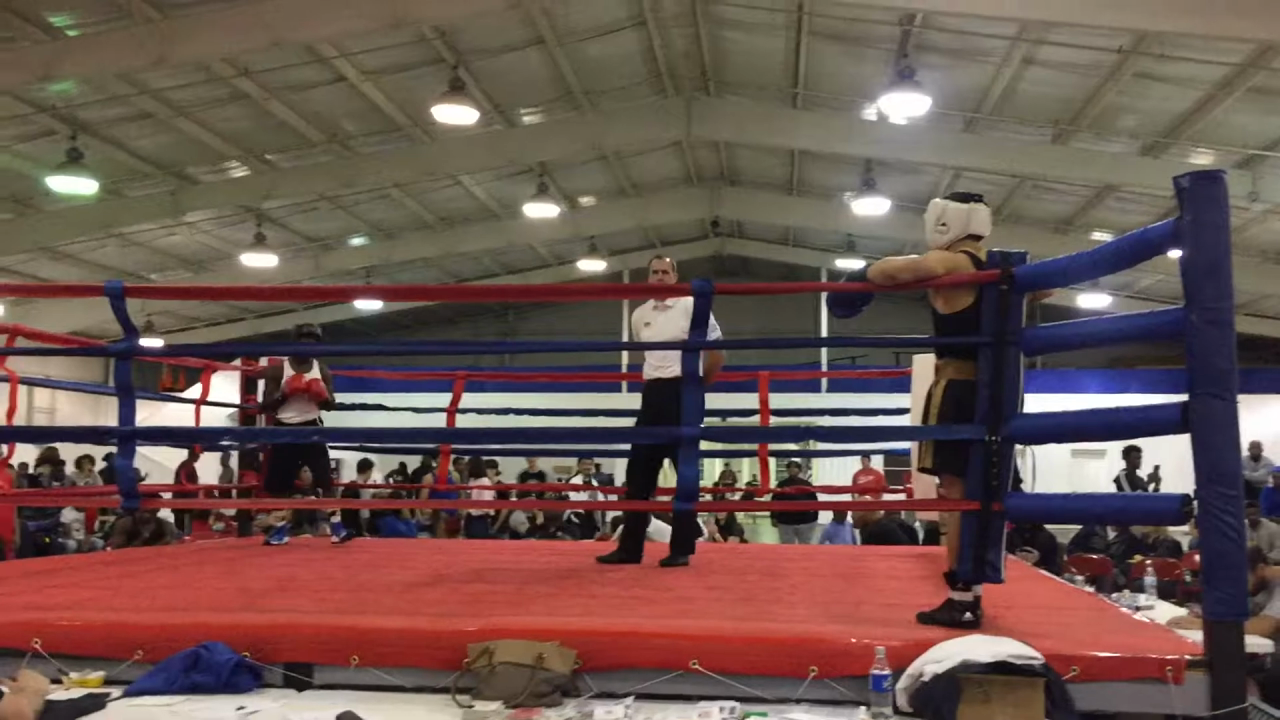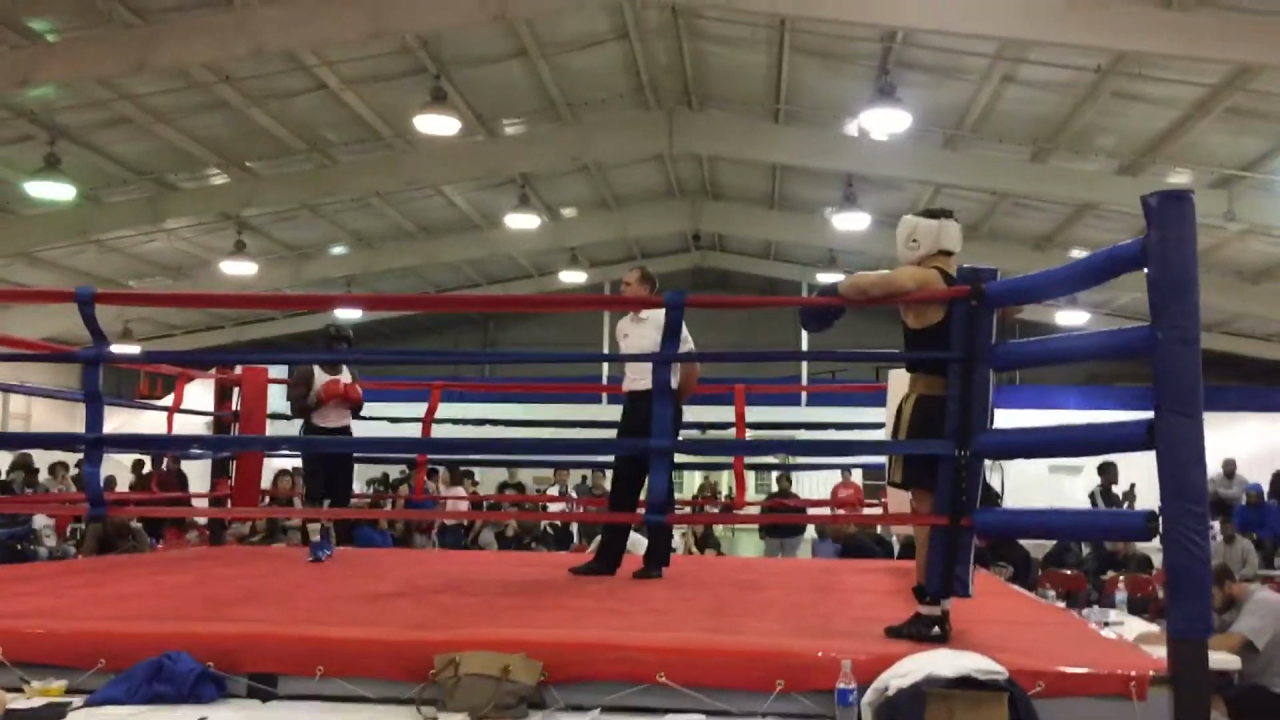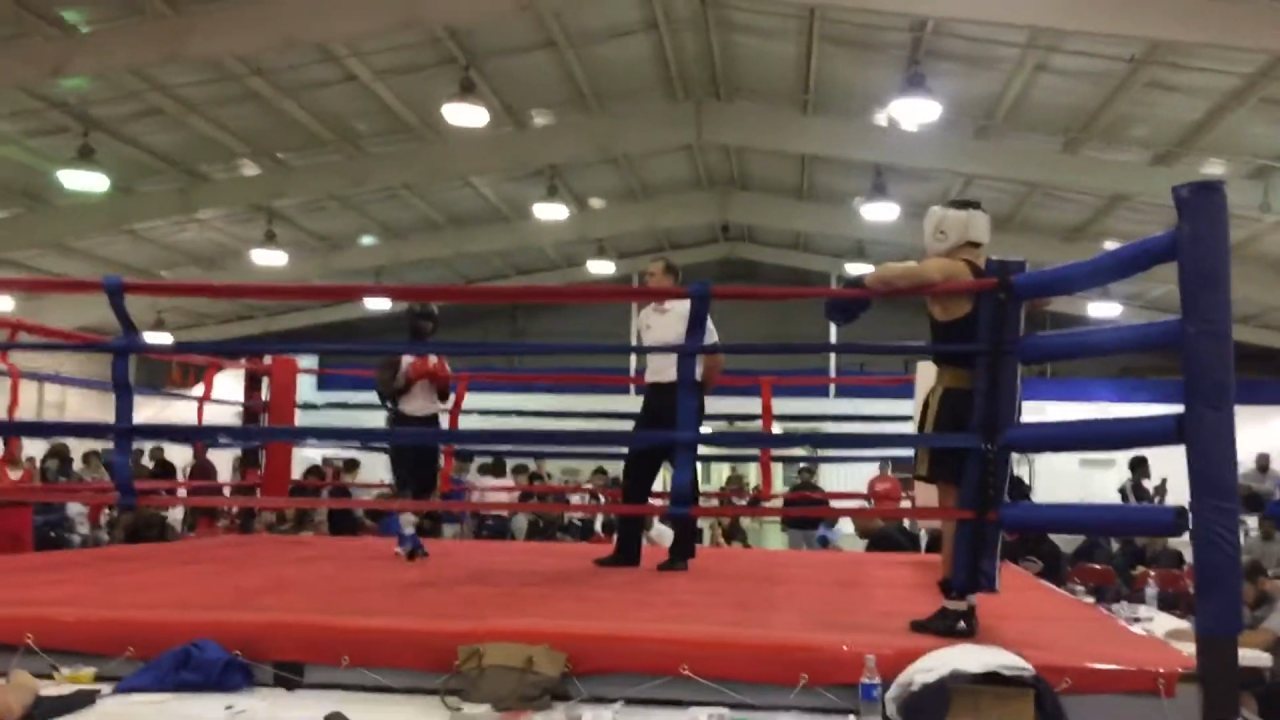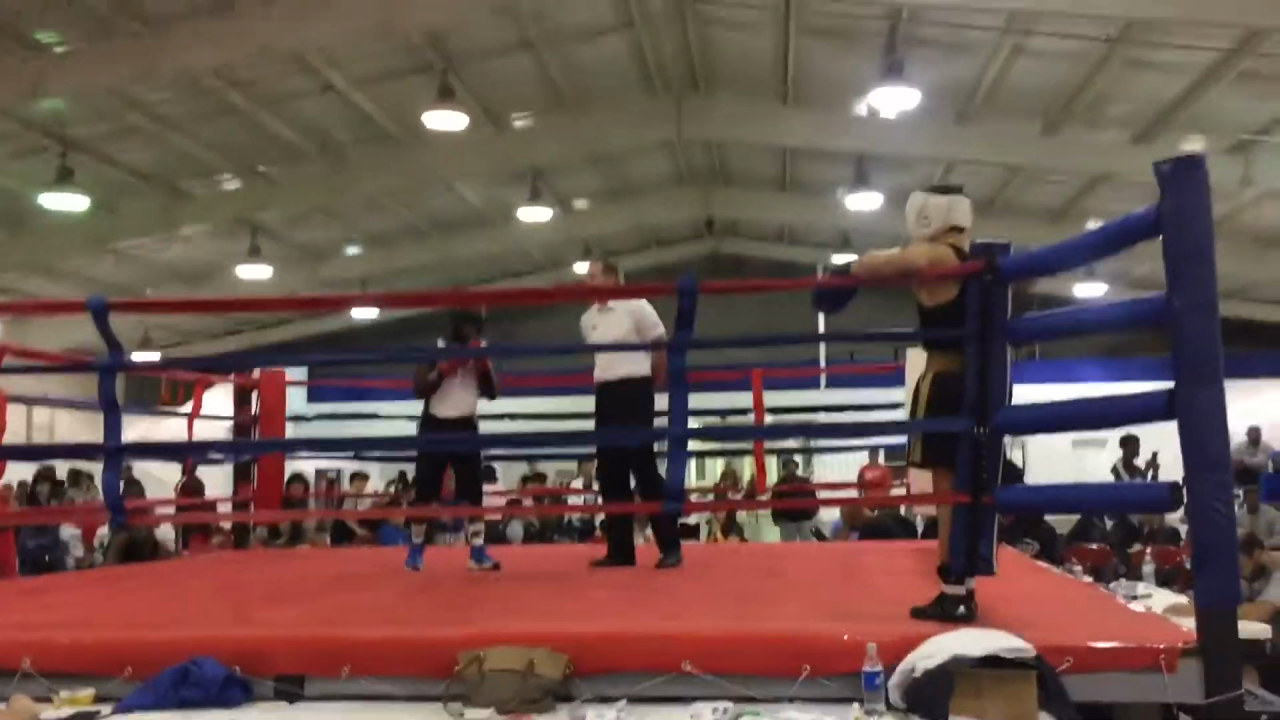
dt=1s
person 1, frame 1
left shoulder: (948, 265)
left elbow: (880, 272)
right elbow: (1039, 287)
left wrist: (859, 281)
left hip: (958, 391)
left knee: (956, 489)
left ankle: (962, 599)
right ankle: (970, 593)
person 1, frame 2
left shoulder: (920, 280)
left elbow: (860, 285)
left wrist: (830, 294)
left hip: (927, 404)
left knee: (926, 504)
right knee: (944, 506)
left ankle: (929, 613)
right ankle: (938, 607)
person 1, frame 3
left shoulder: (945, 273)
left elbow: (884, 278)
left wrist: (857, 289)
left hip: (953, 398)
left knee: (951, 500)
left ankle: (953, 609)
right ankle: (962, 603)
person 1, frame 4
left shoulder: (930, 258)
left elbow: (866, 266)
left wrist: (842, 275)
left hip: (945, 383)
left knee: (947, 487)
left ankle: (953, 594)
right ankle: (964, 588)
person 2, frame 1
left shoulder: (692, 307)
right shoulder: (640, 315)
left elbow: (716, 352)
left wrist: (697, 384)
right wrist: (654, 377)
left hip: (683, 393)
right hip: (653, 393)
right knee: (639, 468)
left ankle: (682, 548)
right ankle: (630, 546)
person 2, frame 2
left shoulder: (666, 319)
right shoulder: (622, 326)
left elbow: (691, 366)
left wrist: (674, 400)
right wrist: (632, 393)
right hip: (633, 405)
right knee: (623, 481)
left ankle: (655, 561)
right ankle: (607, 558)
person 2, frame 3
left shoulder: (690, 310)
right shoulder: (644, 317)
left elbow: (714, 357)
left wrist: (696, 391)
right wrist: (655, 385)
left hip: (682, 397)
right hip: (654, 397)
right knee: (636, 471)
left ankle: (681, 553)
right ankle: (627, 549)
person 2, frame 4
left shoulder: (635, 306)
right shoulder: (587, 319)
left elbow: (661, 349)
left wrist: (652, 384)
right wrist: (604, 380)
left hip: (633, 389)
right hip: (605, 393)
left knee: (642, 464)
right knee: (609, 470)
left ankle: (670, 546)
right ankle: (620, 549)
person 3, frame 1
left shoulder: (322, 369)
right shoulder: (278, 369)
left elbow: (330, 404)
right elbow: (267, 405)
left wrist: (322, 396)
right wrist: (285, 393)
left hip: (312, 428)
right hip: (284, 429)
left knee: (324, 480)
right knee: (279, 483)
person 3, frame 2
left shoulder: (350, 373)
right shoulder: (306, 373)
left elbow: (356, 408)
right elbow: (297, 409)
left wrist: (356, 399)
right wrist: (320, 398)
left hip: (342, 435)
right hip: (317, 435)
left knee: (341, 494)
right knee: (314, 493)
left ankle: (325, 536)
right ankle: (315, 545)
person 3, frame 3
left shoulder: (437, 357)
right shoulder: (395, 355)
left elbow: (444, 398)
right elbow: (383, 394)
left wrist: (443, 382)
right wrist: (410, 377)
left hip: (429, 423)
right hip: (403, 422)
left knee: (424, 485)
right knee: (406, 481)
person 3, frame 4
left shoulder: (478, 354)
left elbow: (491, 393)
right elbow: (419, 390)
left wrist: (483, 365)
right wrist: (444, 369)
left hip: (465, 427)
right hip: (435, 426)
left knee: (473, 490)
right knee: (425, 490)
left ankle: (477, 551)
right ankle: (416, 547)
